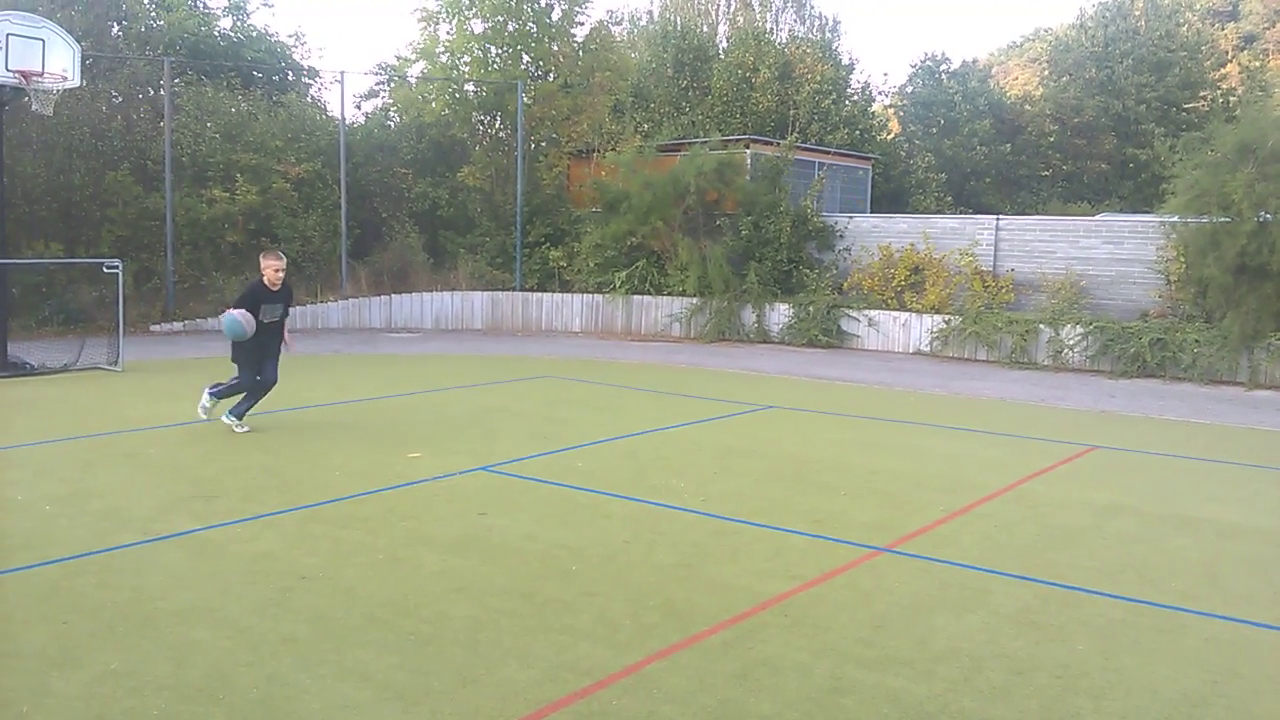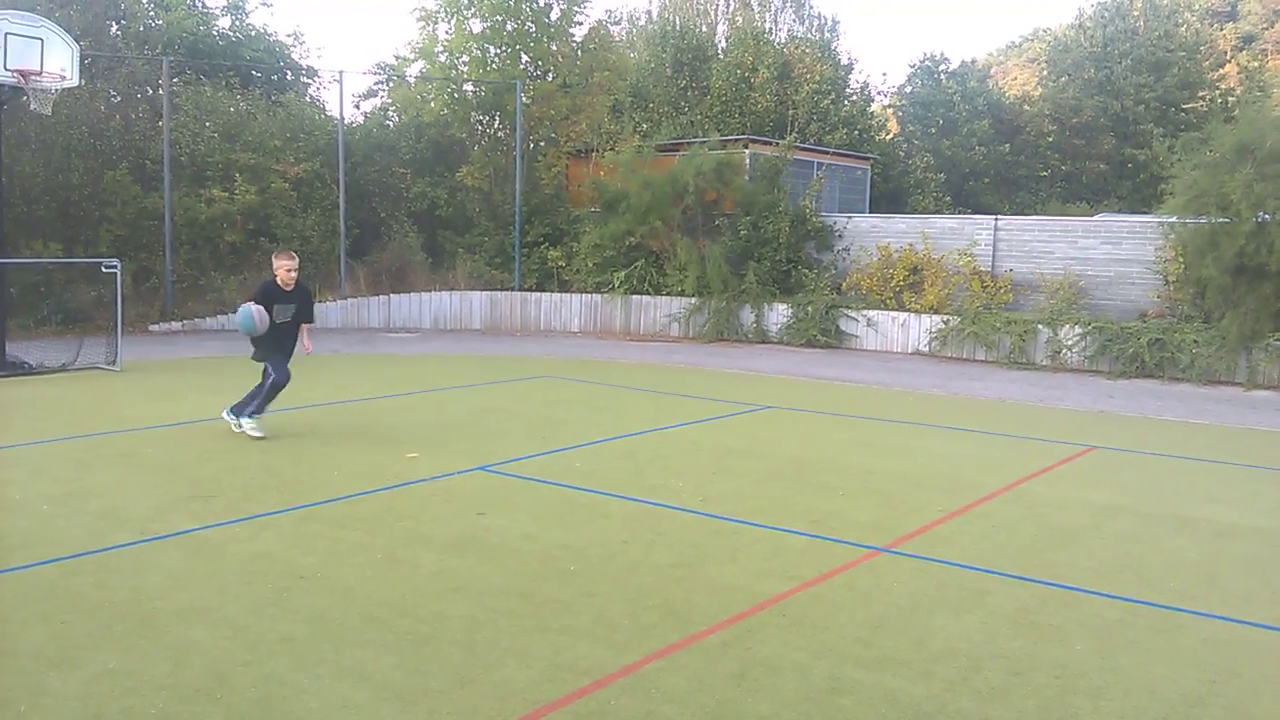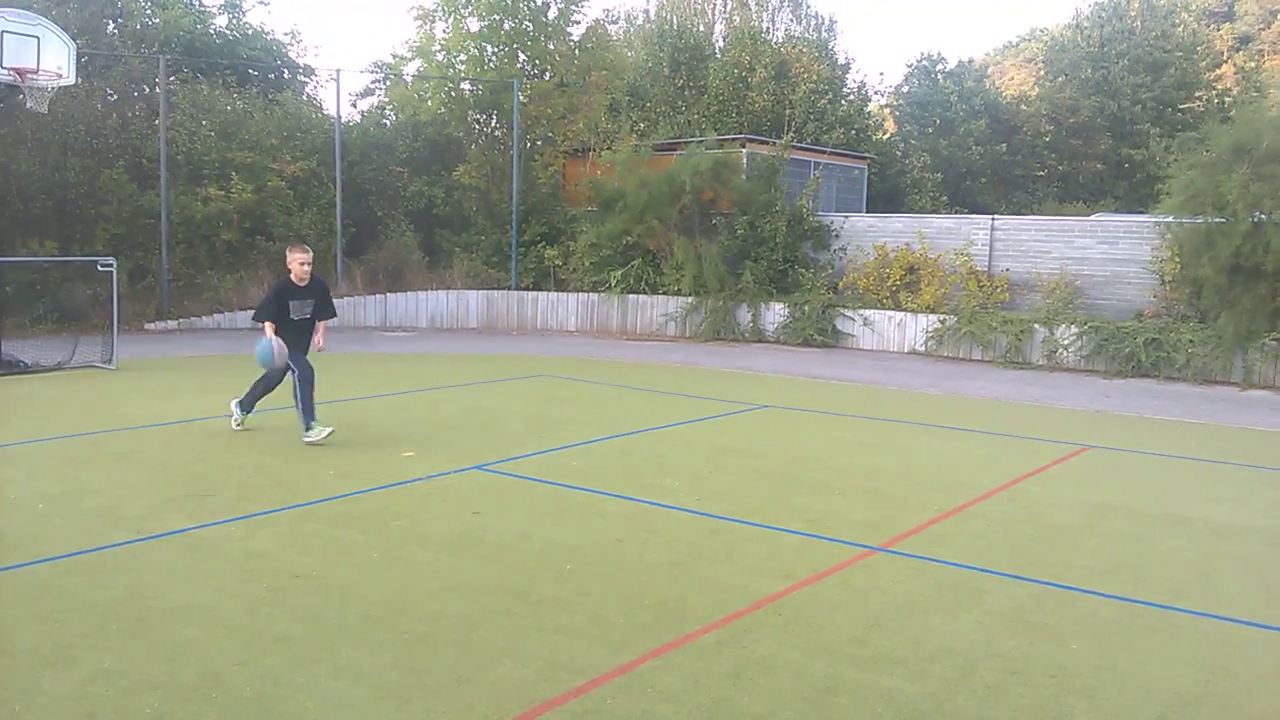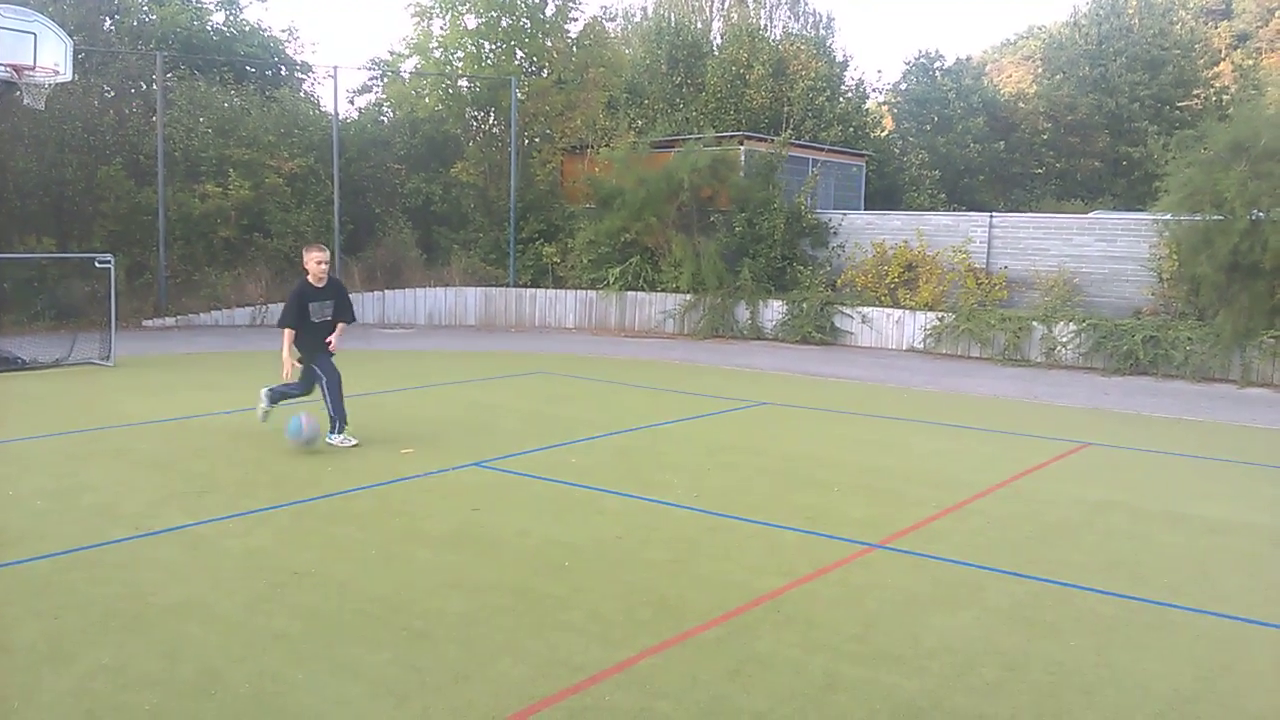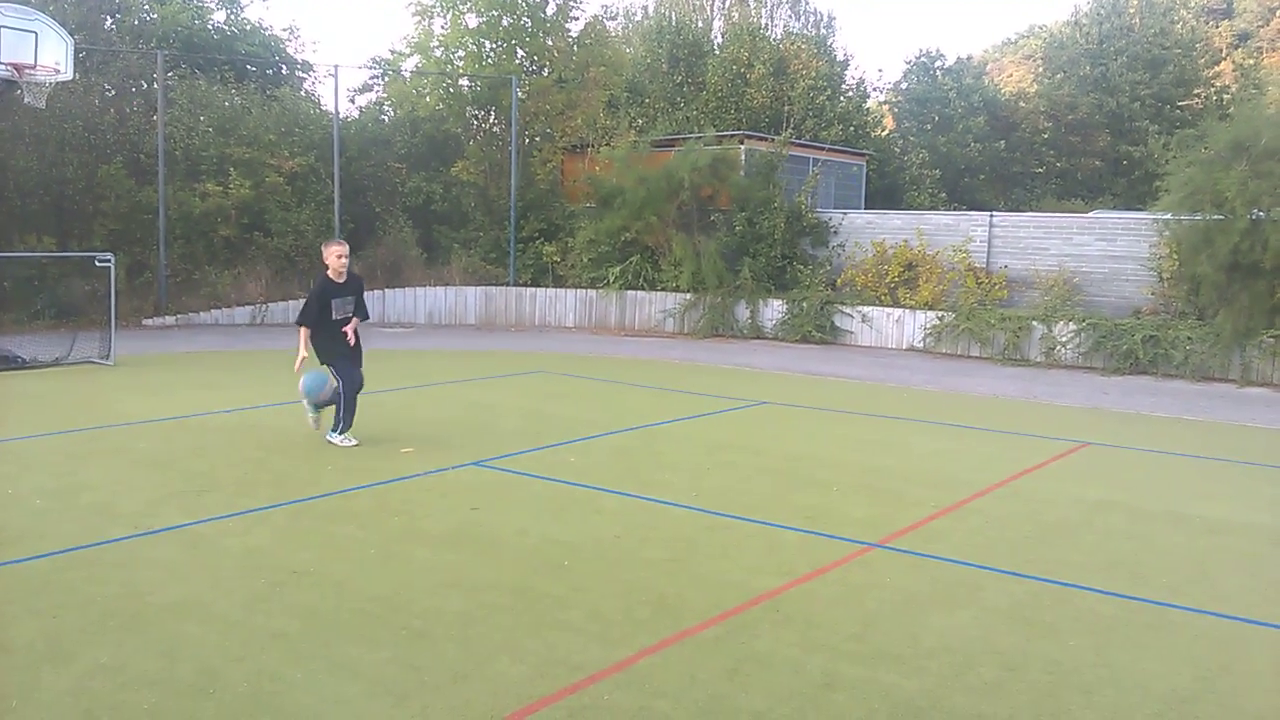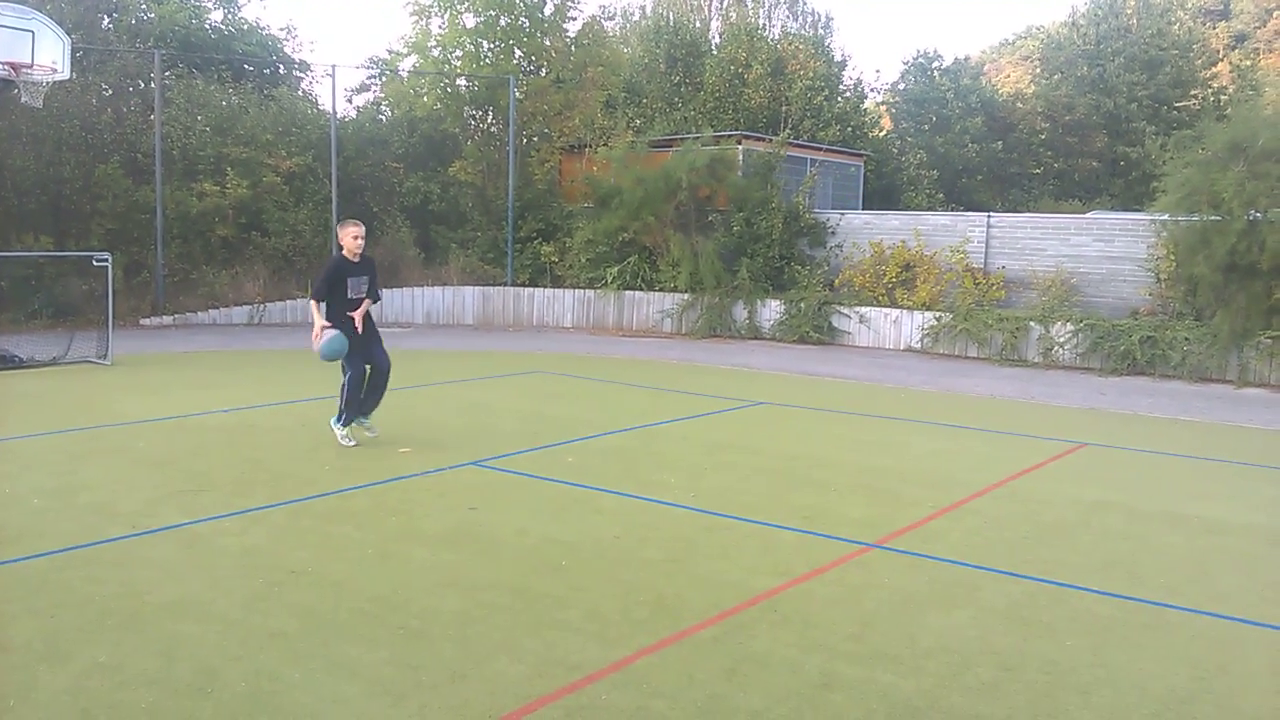
dt=0.1s
person 1, frame 1
left shoulder: (287, 290)
right shoulder: (253, 290)
left wrist: (284, 331)
left hip: (270, 341)
right hip: (249, 341)
left knee: (269, 379)
right knee: (248, 381)
left ankle: (234, 415)
right ankle: (212, 393)
person 1, frame 2
left shoulder: (303, 292)
right shoulder: (266, 289)
left elbow: (305, 319)
left wrist: (304, 337)
left hip: (286, 342)
right hip: (267, 341)
left knee: (272, 379)
right knee: (281, 375)
left ankle: (235, 412)
right ankle: (250, 414)
person 1, frame 3
left shoulder: (319, 286)
right shoulder: (281, 287)
left elbow: (324, 315)
right elbow: (268, 317)
left wrist: (320, 334)
right wrist: (271, 336)
left hip: (304, 339)
right hip: (285, 338)
left knee: (275, 377)
right knee: (304, 372)
left ankle: (241, 406)
right ankle: (310, 428)
person 1, frame 4
left shoulder: (337, 287)
right shoulder: (301, 291)
left elbow: (344, 317)
right elbow: (289, 325)
left wrist: (336, 334)
right wrist: (286, 354)
left hip: (327, 341)
right hip: (308, 342)
left knee: (306, 386)
right knee: (331, 377)
left ankle: (271, 394)
right ankle: (336, 432)
person 1, frame 5
left shoulder: (356, 282)
right shoulder: (321, 287)
left elbow: (359, 313)
right elbow: (306, 321)
left wrist: (352, 327)
right wrist: (302, 349)
left hip: (345, 336)
right hip: (327, 341)
left knee: (355, 382)
right knee: (351, 381)
left ankle: (316, 404)
right ankle: (337, 432)
person 1, frame 6
left shoulder: (368, 263)
right shoulder: (335, 265)
left elbow: (371, 295)
right elbow: (315, 296)
left wrist: (361, 312)
right wrist: (318, 320)
left hip: (362, 323)
right hip: (340, 325)
left knee: (382, 365)
right knee: (356, 371)
left ankle: (362, 414)
right ankle: (342, 422)
